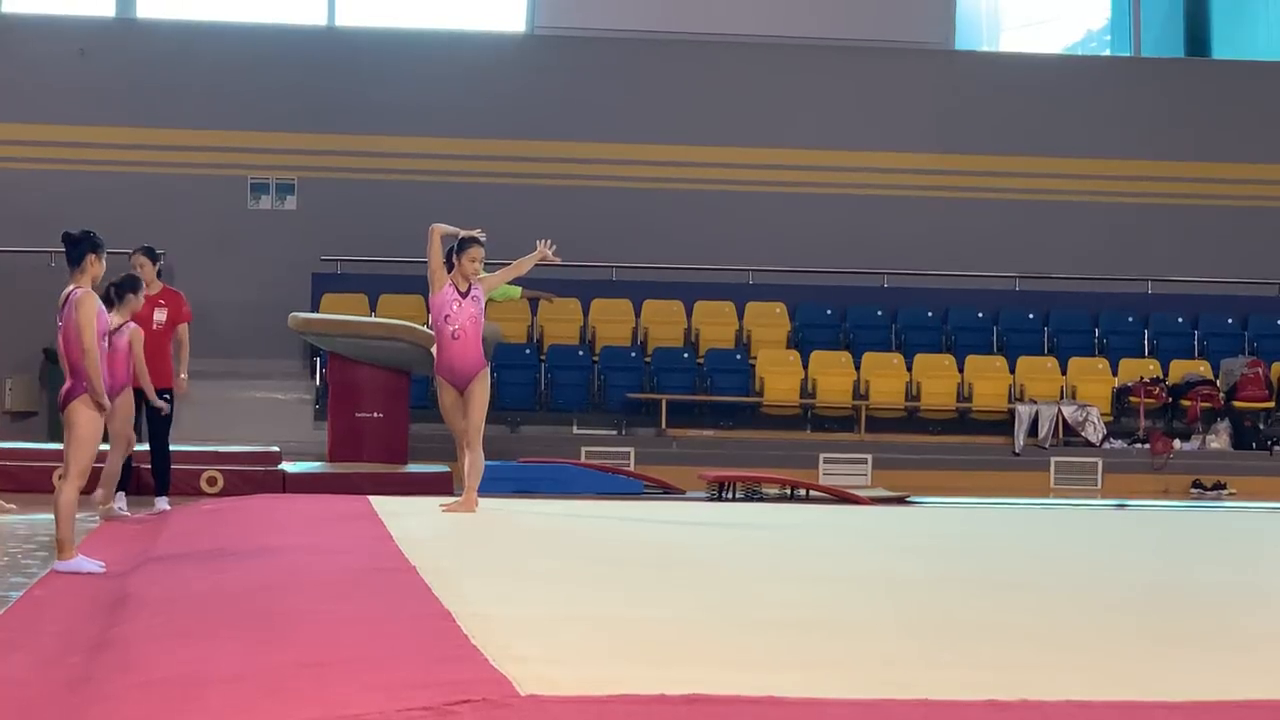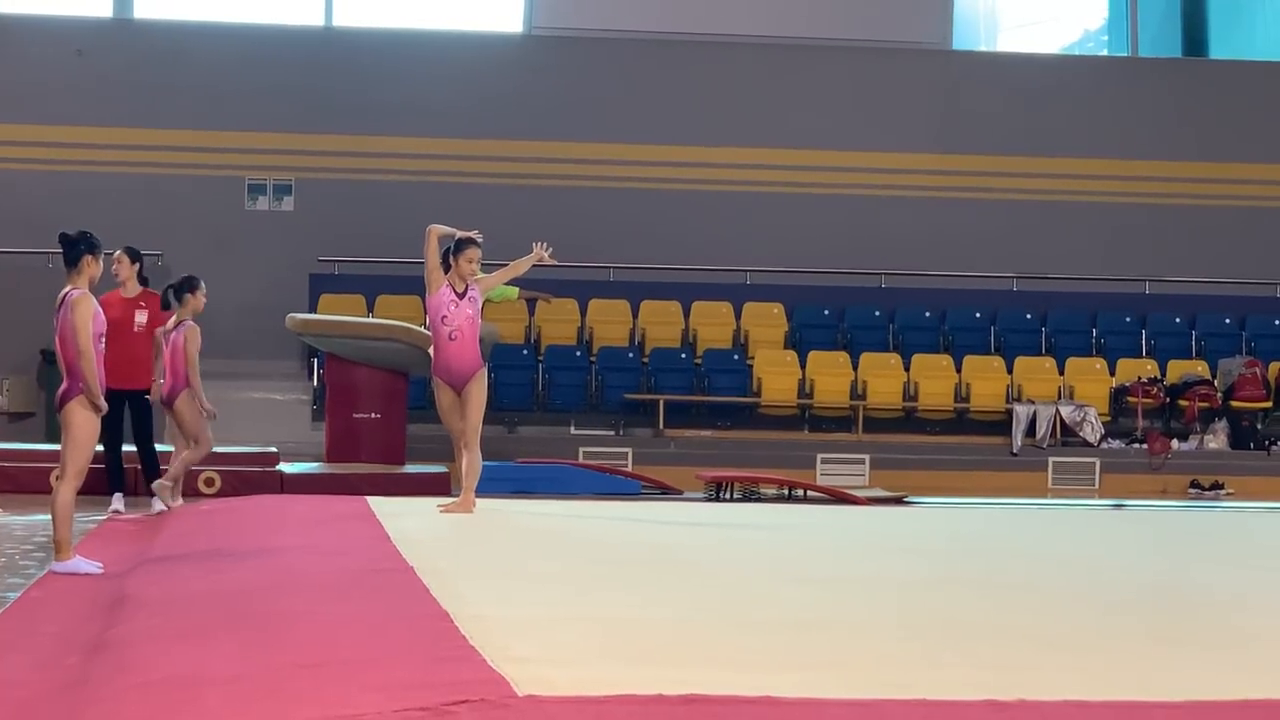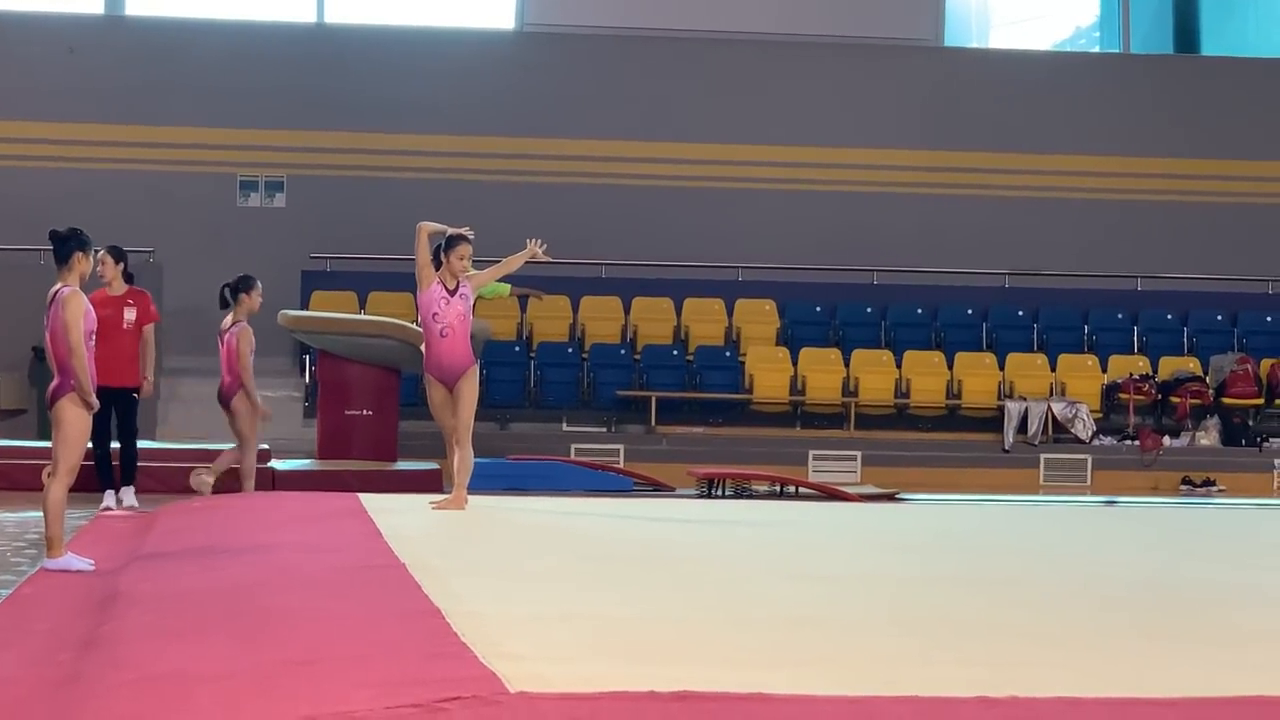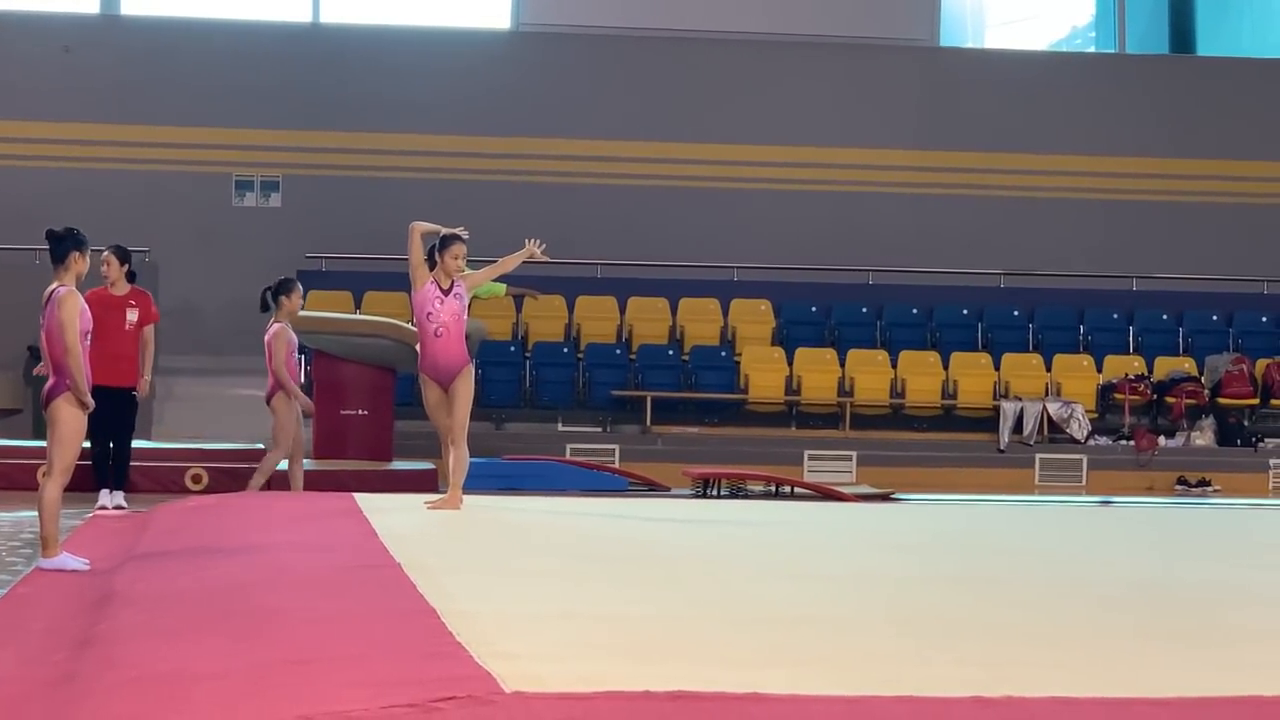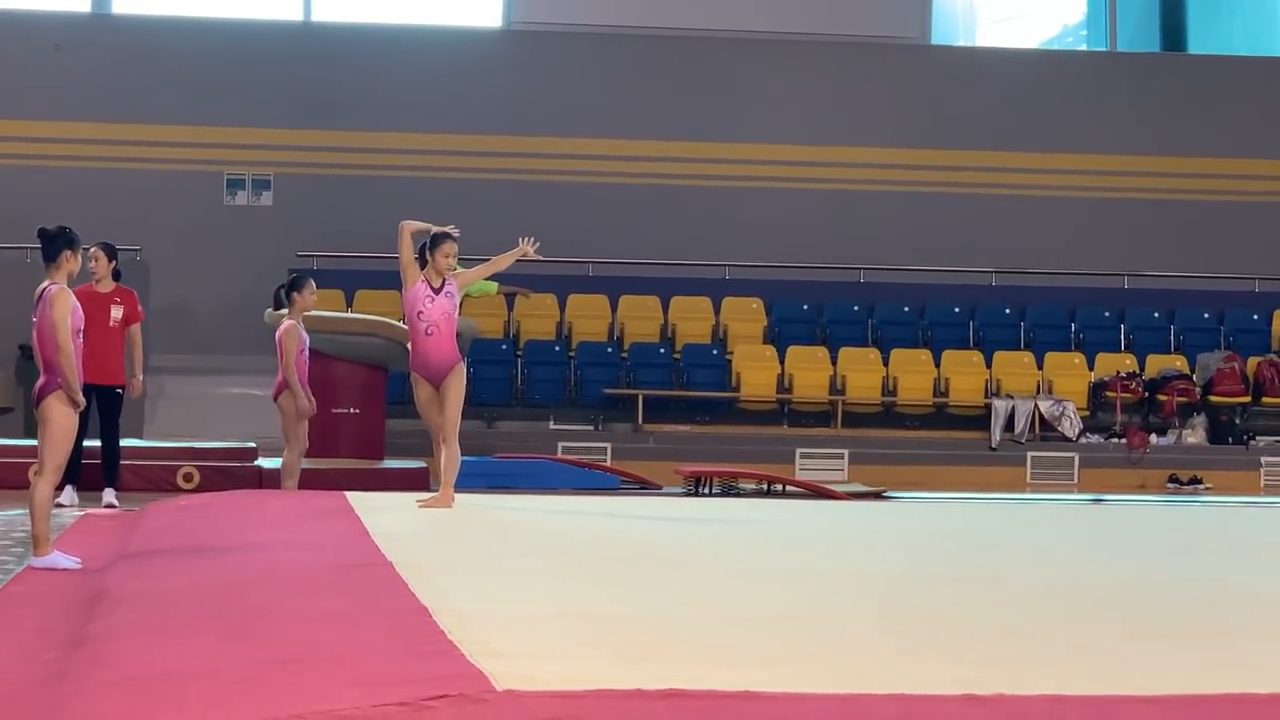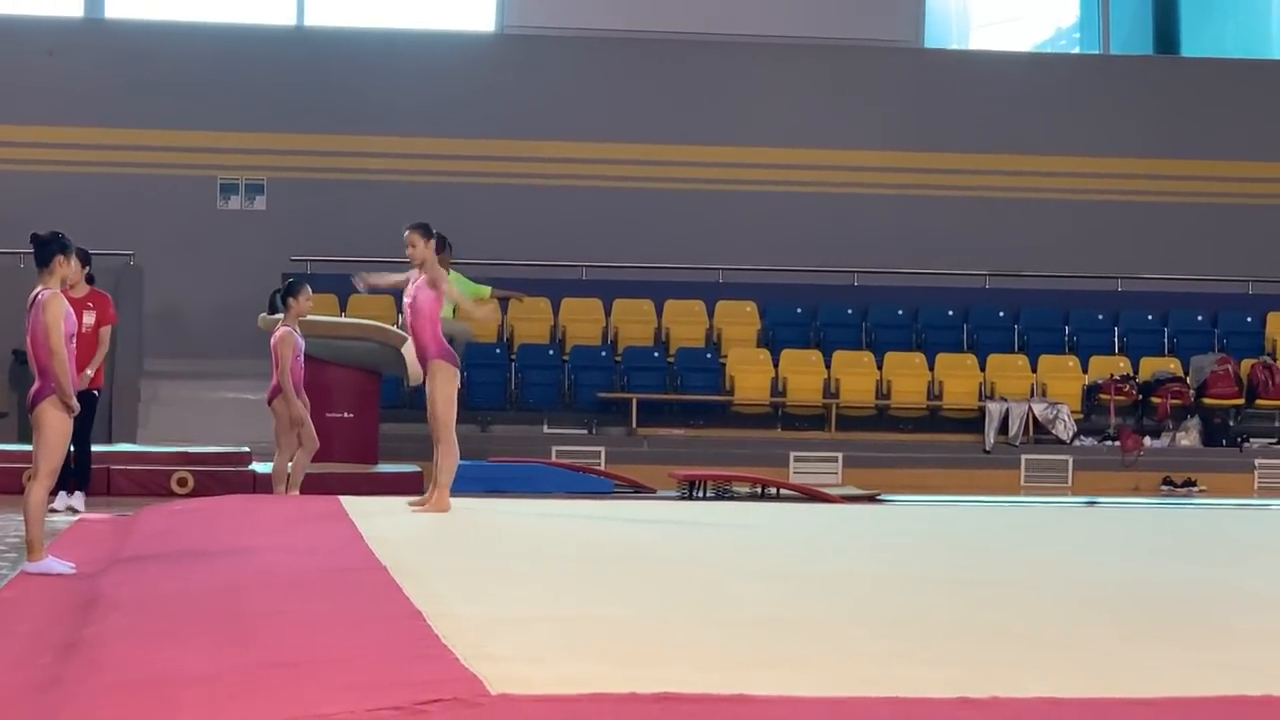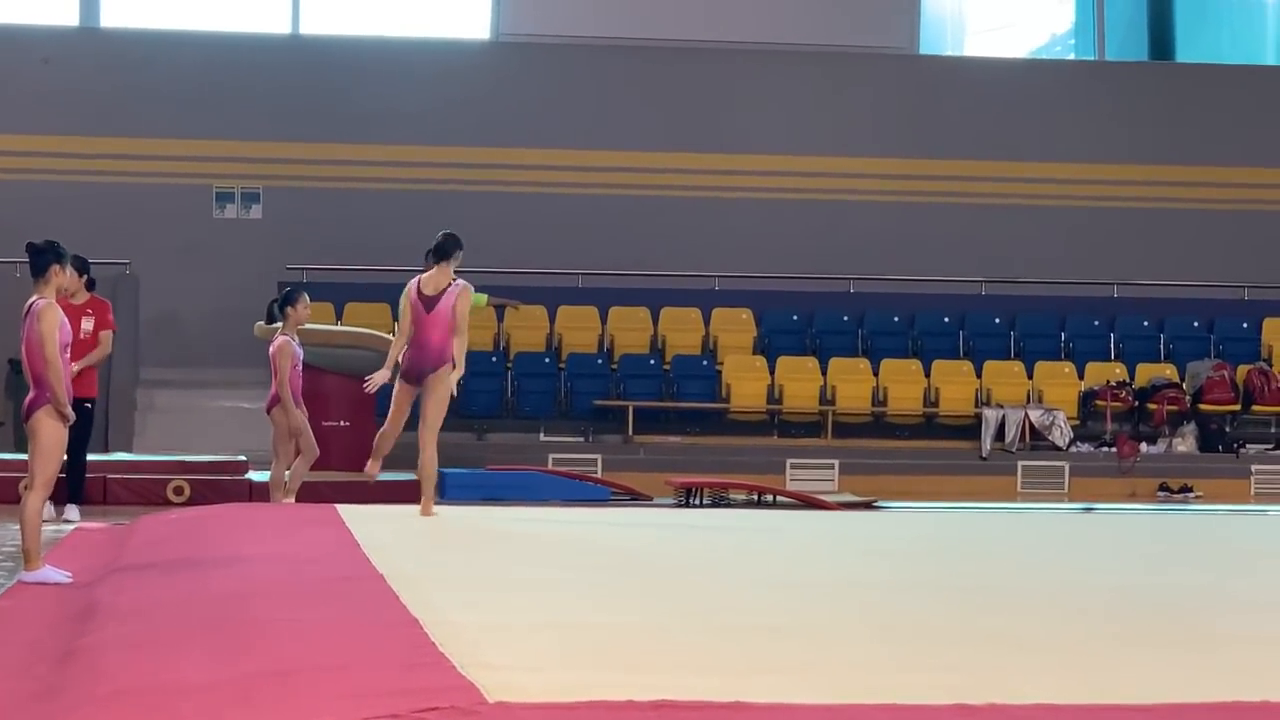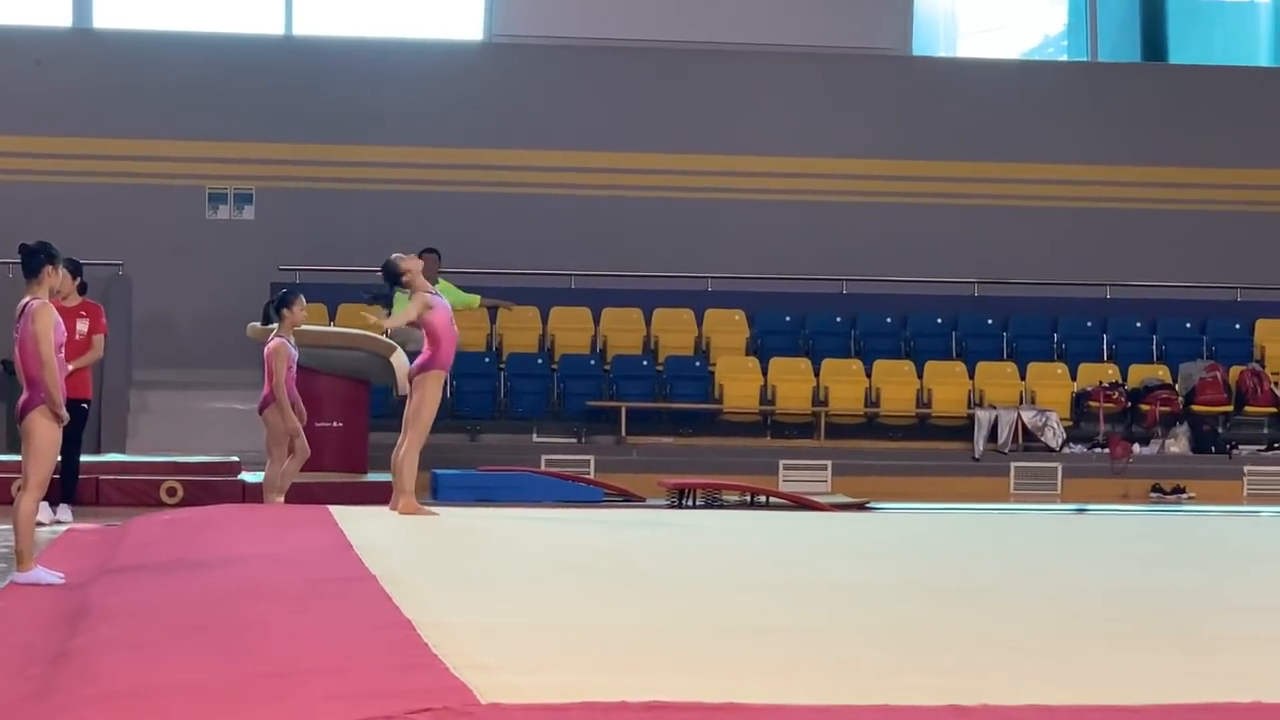
dt=0.5s
person 1, frame 1
left shoulder: (67, 297)
right shoulder: (86, 297)
left elbow: (66, 348)
right elbow: (89, 350)
right wrist: (101, 396)
left hip: (74, 393)
right hip: (85, 395)
left knee: (72, 478)
right knee: (74, 478)
left ankle: (67, 552)
right ankle: (65, 555)
person 1, frame 2
left shoulder: (65, 297)
right shoulder: (83, 298)
left elbow: (63, 349)
right elbow: (85, 352)
right wrist: (97, 397)
left hip: (72, 394)
right hip: (81, 397)
left knee: (68, 479)
right knee: (70, 479)
left ankle: (65, 553)
right ankle: (63, 556)
person 1, frame 3
left shoulder: (55, 294)
right shoulder: (73, 296)
right elbow: (76, 349)
right wrist: (89, 395)
left hip: (62, 391)
right hip: (73, 394)
left knee: (60, 476)
right knee: (62, 476)
left ankle: (57, 550)
right ankle: (55, 553)
person 1, frame 4
left shoulder: (51, 294)
right shoulder: (70, 296)
left elbow: (48, 345)
right elbow: (72, 349)
right wrist: (84, 395)
left hip: (57, 391)
right hip: (68, 394)
left knee: (56, 476)
right knee: (58, 476)
left ankle: (52, 549)
right ankle: (50, 552)
person 1, frame 5
left shoulder: (43, 292)
right shoulder: (61, 294)
left elbow: (40, 343)
right elbow: (64, 348)
right wrist: (76, 393)
left hip: (48, 389)
right hip: (59, 392)
left knee: (46, 474)
right knee: (49, 474)
left ankle: (43, 548)
right ankle: (41, 552)
person 1, frame 6
left shoulder: (37, 297)
right shoulder: (54, 299)
left elbow: (34, 348)
right elbow: (57, 352)
right wrist: (69, 397)
left hip: (43, 394)
right hip: (53, 398)
left knee: (41, 479)
right knee: (43, 479)
left ankle: (38, 553)
right ankle: (35, 556)
person 1, frame 7
left shoulder: (32, 306)
right shoulder: (49, 308)
left elbow: (30, 358)
right elbow: (52, 362)
right wrist: (64, 407)
left hip: (38, 403)
right hip: (48, 406)
left knee: (36, 488)
right knee: (39, 488)
left ankle: (34, 563)
right ankle: (32, 566)
person 1, frame 8
left shoulder: (23, 307)
right shoulder: (43, 308)
left elbow: (21, 358)
right elbow: (47, 362)
right wrist: (59, 408)
left hip: (31, 404)
right hip: (42, 407)
left knee: (30, 489)
right knee: (33, 489)
left ankle: (27, 563)
right ankle: (24, 567)
person 2, frame 1
left shoulder: (481, 286)
right shoulder: (439, 282)
left elbow: (514, 270)
right elbow: (435, 231)
left wrist: (538, 255)
right wrist: (462, 234)
left hip: (476, 372)
right hip: (446, 374)
left knee: (473, 439)
right knee: (460, 439)
left ankle: (470, 498)
right ankle: (467, 494)
person 2, frame 2
left shoulder: (478, 287)
right shoulder: (437, 283)
left elbow: (512, 271)
right elbow: (433, 232)
left wrist: (536, 257)
right wrist: (459, 234)
left hip: (473, 372)
right hip: (443, 375)
left knee: (471, 439)
right knee: (458, 440)
left ankle: (467, 498)
right ankle: (465, 495)
person 2, frame 3
left shoulder: (470, 284)
right shoulder: (428, 279)
left elbow: (504, 267)
right elbow: (422, 228)
left wrist: (529, 253)
right wrist: (450, 231)
left hip: (465, 369)
right hip: (435, 372)
left knee: (462, 436)
right knee: (449, 437)
left ankle: (459, 494)
right ankle: (456, 492)
person 2, frame 4
left shoulder: (464, 284)
right shoulder: (422, 280)
left elbow: (500, 267)
right elbow: (415, 229)
left wrist: (527, 253)
right wrist: (444, 231)
left hip: (460, 368)
right hip: (430, 371)
left knee: (457, 436)
right knee: (445, 437)
left ankle: (454, 495)
right ankle: (450, 492)
person 2, frame 5
left shoulder: (456, 282)
right shoulder: (413, 278)
left elbow: (493, 266)
right elbow: (405, 228)
left wrist: (521, 251)
right wrist: (434, 229)
left hip: (451, 366)
right hip: (421, 369)
left knee: (449, 434)
right knee: (436, 435)
left ankle: (446, 493)
right ankle: (442, 490)
person 2, frame 6
left shoulder: (436, 274)
right shoulder: (416, 276)
left elbow: (463, 303)
right elbow: (399, 279)
right wrist: (370, 279)
left hip: (440, 360)
right hip: (434, 360)
left knee: (445, 431)
right knee: (438, 431)
left ankle: (441, 496)
right ankle: (434, 492)
person 2, frame 7
left shoulder: (413, 285)
right shoulder: (462, 289)
left elbow: (403, 332)
right elbow: (460, 332)
left wrist: (388, 368)
right wrist: (458, 369)
left hip: (410, 363)
right hip: (437, 366)
left knee: (393, 424)
right knee: (427, 439)
left ankle: (374, 464)
right ankle: (427, 503)
person 2, frame 8
left shoulder: (424, 293)
right shoulder: (420, 299)
right elbow: (402, 316)
right wrist: (387, 323)
left hip: (428, 370)
right hip: (431, 371)
left knee: (409, 438)
right knee: (415, 439)
left ankle: (399, 497)
right ankle: (407, 500)
person 3, frame 1
left shoulder: (174, 298)
left elbow: (182, 339)
left wrist: (182, 374)
left hip: (160, 381)
right hip: (129, 379)
left knee: (159, 441)
left ankle: (162, 497)
right ankle: (120, 494)
person 3, frame 2
left shoulder: (153, 301)
right shoulder: (106, 301)
left elbow: (160, 344)
left wrist: (158, 379)
left hip: (141, 384)
right hip: (110, 382)
left knee: (145, 441)
right knee: (111, 442)
left ankle: (156, 497)
right ankle: (117, 496)
person 3, frame 3
left shoulder: (141, 298)
right shoulder: (93, 300)
left elbow: (148, 340)
left wrist: (149, 376)
left hip: (128, 381)
right hip: (98, 380)
left knee: (127, 437)
right knee: (100, 439)
left ankle: (127, 489)
right ankle: (109, 492)
person 3, frame 4
left shoulder: (142, 299)
right shoulder: (92, 298)
left elbow: (148, 341)
left wrist: (146, 376)
left hip: (128, 381)
right hip: (97, 380)
left knee: (122, 439)
right knee: (99, 438)
left ankle: (118, 492)
right ankle: (104, 491)
person 3, frame 5
left shoulder: (127, 297)
right shoulder: (78, 295)
left elbow: (135, 338)
left wrist: (137, 374)
left hip: (113, 378)
right hip: (80, 376)
left knee: (110, 436)
right knee: (75, 433)
left ankle: (110, 490)
right ankle: (69, 489)
person 3, frame 6
left shoulder: (101, 300)
left elbow: (104, 342)
left wrist: (89, 372)
left hip: (88, 382)
left knee: (81, 437)
left ankle: (79, 493)
right ankle: (62, 492)
person 3, frame 7
left shoulder: (101, 307)
right shoulder: (56, 306)
left elbow: (105, 347)
left wrist: (76, 367)
left hip: (83, 390)
left knee: (76, 449)
left ankle: (73, 504)
right ankle: (44, 502)
person 3, frame 8
left shoulder: (93, 310)
left elbow: (98, 351)
left wrist: (68, 367)
left hip: (78, 393)
left knee: (71, 451)
left ankle: (65, 505)
right ankle: (45, 504)
person 4, frame 1
right shoulder: (133, 330)
right elbow: (140, 370)
right wrist: (154, 399)
left hip: (105, 390)
right hip: (121, 392)
left knee: (127, 441)
right knee: (118, 449)
left ankle: (104, 490)
right ankle: (107, 504)
person 4, frame 2
left shoulder: (170, 325)
right shoulder: (191, 329)
right elbow: (192, 370)
right wrist: (203, 402)
left hip: (168, 391)
right hip: (182, 393)
left knee: (183, 447)
right knee: (203, 443)
left ankle: (174, 499)
right ankle: (166, 481)
person 4, frame 3
left shoulder: (226, 324)
right shoulder: (243, 330)
right elbow: (244, 370)
left wrist: (254, 397)
right wrist: (257, 402)
left hip: (226, 390)
right hip: (239, 392)
left knee: (244, 446)
right knee: (250, 447)
left ankle: (205, 476)
person 4, frame 4
left shoulder: (283, 328)
right shoulder: (280, 330)
right elbow: (278, 368)
left wrist: (299, 396)
right wrist: (299, 395)
left hip: (287, 394)
right hip: (282, 394)
left knee: (298, 448)
right knee: (281, 449)
right ankle: (251, 492)
person 4, frame 5
left shoulder: (297, 325)
right shoulder: (291, 327)
right elbow: (288, 366)
left wrist: (308, 395)
right wrist: (301, 397)
left hip: (295, 392)
right hip: (289, 392)
left knee: (300, 446)
right knee: (294, 446)
person 4, frame 6
left shoulder: (293, 330)
right shoulder: (286, 333)
right elbow: (283, 372)
left wrist: (302, 398)
right wrist: (294, 404)
left hip: (291, 396)
right hip: (284, 396)
left knee: (310, 444)
right knee: (285, 451)
left ankle: (292, 491)
right ankle: (280, 497)
person 4, frame 7
left shoulder: (292, 339)
right shoulder: (284, 343)
right elbow: (282, 382)
left wrist: (300, 408)
right wrist: (292, 415)
left hip: (290, 404)
right hip: (283, 405)
left knee: (310, 452)
right knee: (283, 459)
left ankle: (288, 497)
person 4, frame 8
left shoulder: (288, 339)
right shoulder: (280, 344)
right elbow: (277, 384)
left wrist: (298, 405)
right wrist: (289, 416)
left hip: (282, 404)
right hip: (275, 406)
left knee: (302, 452)
right knee: (277, 460)
left ankle: (278, 496)
right ankle: (271, 506)
